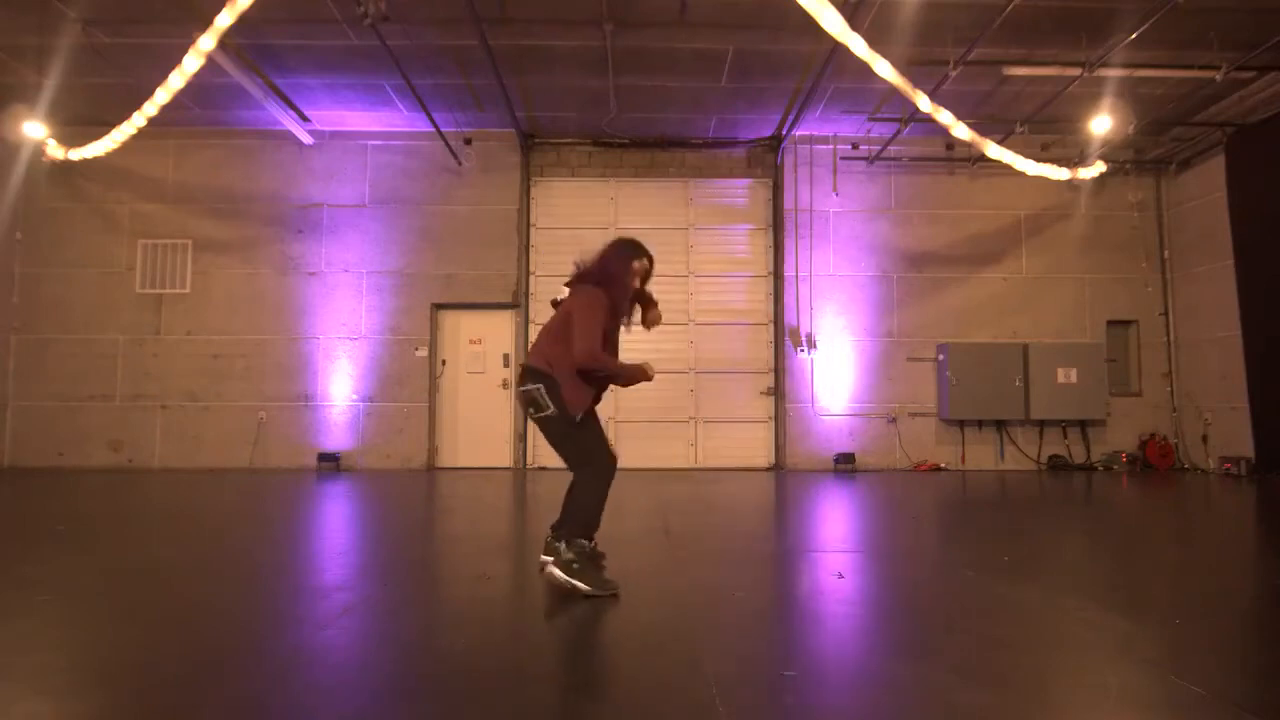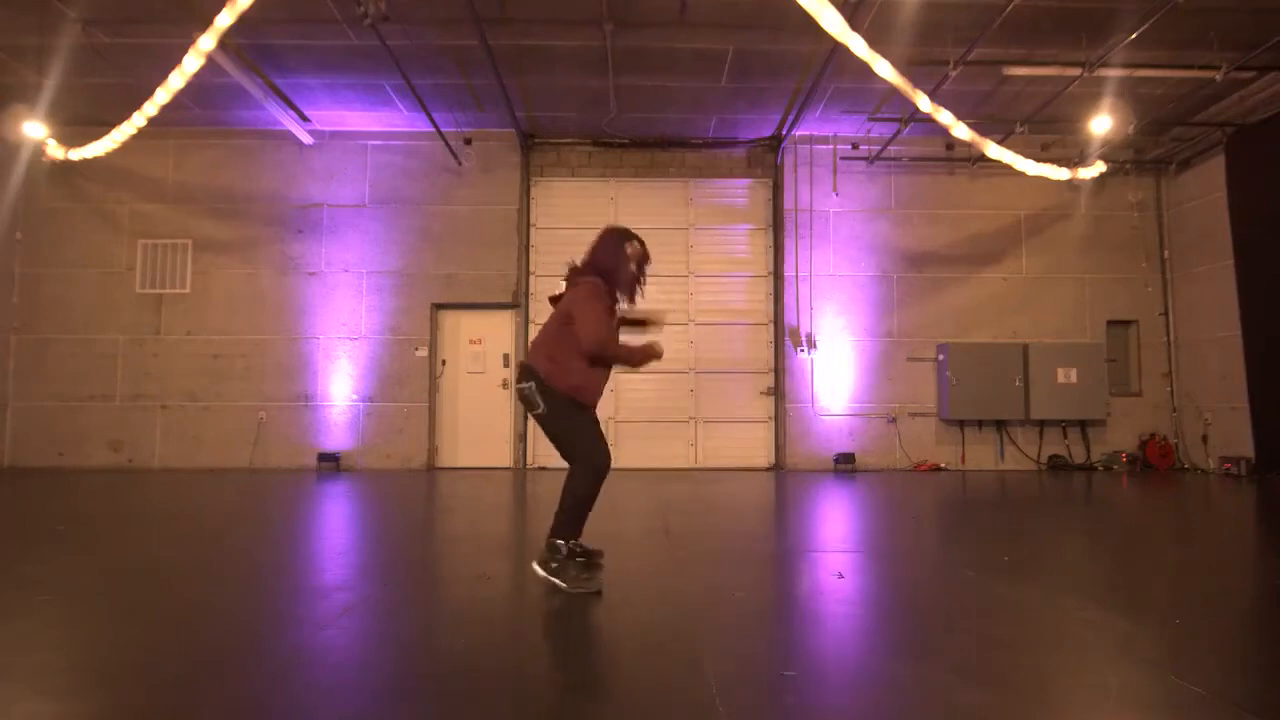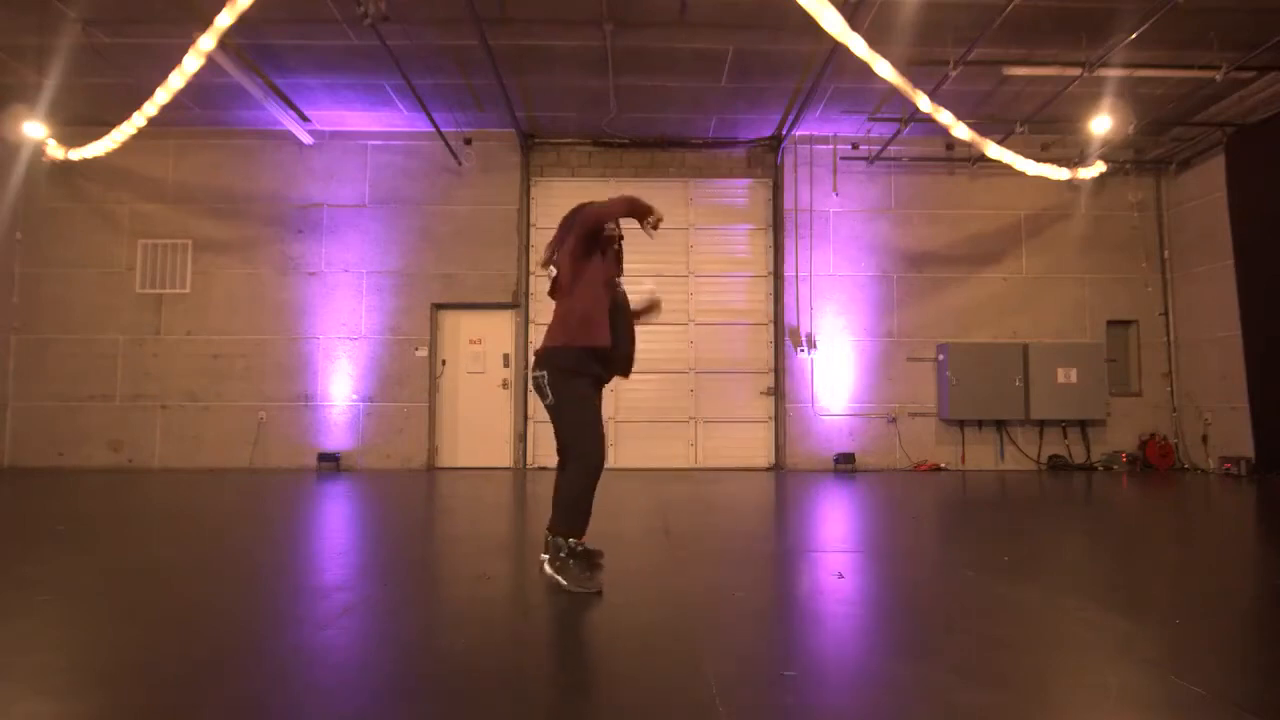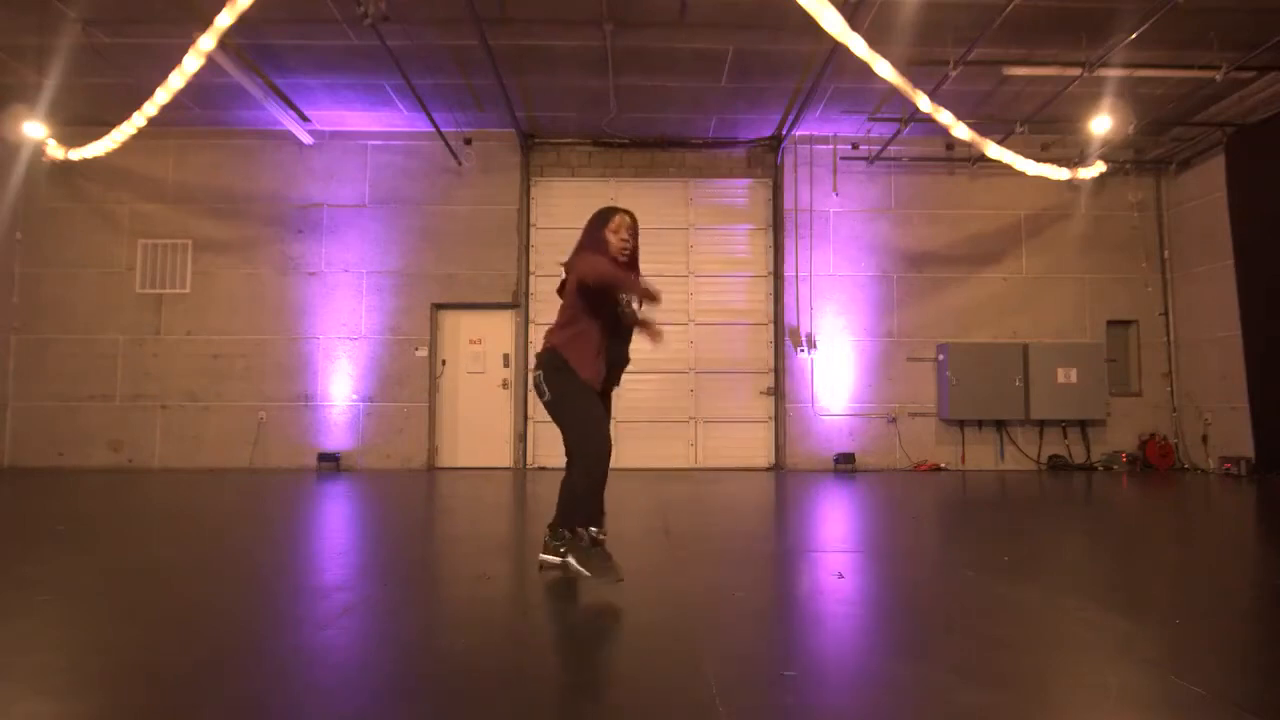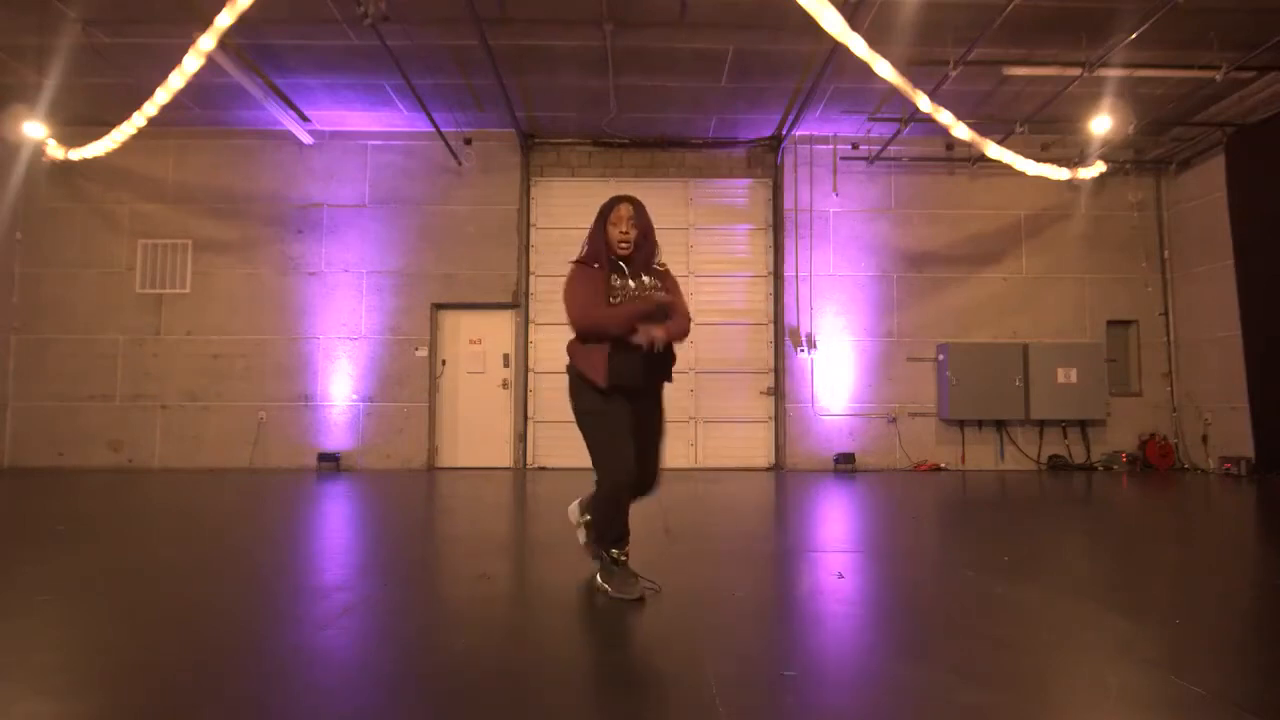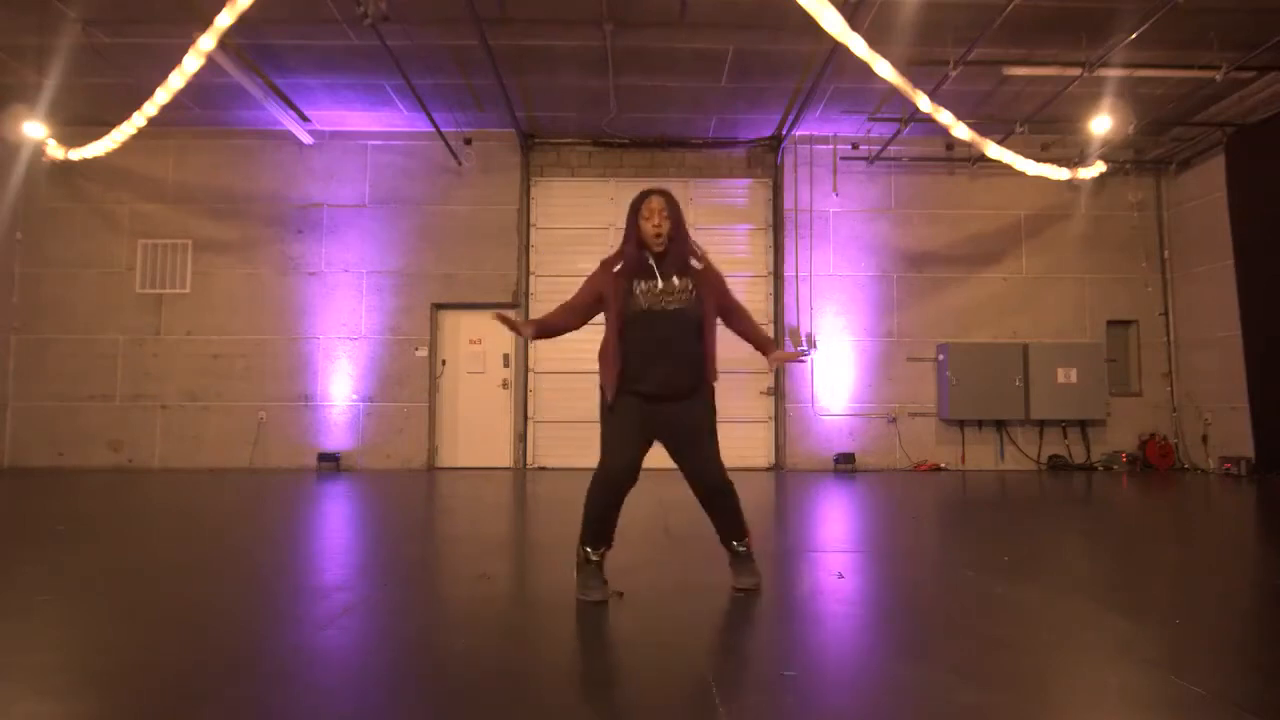
dt=0.4s
person 1, frame 1
left shoulder: (605, 295)
right shoulder: (591, 298)
right elbow: (587, 357)
left wrist: (648, 305)
right wrist: (632, 373)
left hip: (566, 389)
right hip: (547, 386)
left knee: (591, 467)
right knee: (599, 463)
left ankle: (560, 544)
right ankle: (573, 555)
person 1, frame 2
left shoulder: (601, 291)
right shoulder: (589, 288)
left elbow: (602, 334)
right elbow: (594, 344)
left wrist: (643, 322)
right wrist: (640, 353)
left hip: (566, 387)
right hip: (545, 385)
left knee: (593, 463)
right knee: (591, 462)
left ankle: (564, 543)
right ankle: (554, 555)
person 1, frame 3
left shoulder: (600, 270)
right shoulder: (580, 253)
right elbow: (593, 214)
left wrist: (641, 312)
right wrist: (642, 209)
left hip: (584, 372)
right hip: (563, 371)
left knee: (579, 459)
right knee: (587, 457)
left ankle: (562, 542)
right ankle: (561, 554)
person 1, frame 4
left shoulder: (619, 279)
right shoulder: (591, 269)
right elbow: (597, 272)
left wrist: (641, 321)
right wrist: (642, 289)
left hip: (594, 380)
right hip: (564, 374)
left knee: (584, 458)
right knee: (593, 448)
left ankle: (559, 540)
right ankle: (588, 540)
person 1, frame 5
left shoulder: (658, 275)
right shoulder: (586, 272)
left elbow: (683, 321)
right elbow: (583, 321)
left wrist: (663, 330)
right wrist: (638, 310)
left hip: (646, 391)
right hip: (599, 389)
left knee: (644, 477)
right knee: (618, 472)
left ankle: (589, 513)
right ankle: (612, 562)
person 1, frame 6
left shoulder: (699, 270)
right shoulder: (615, 273)
left elbow: (731, 311)
right elbow: (575, 310)
left wrist: (768, 347)
right wrist: (534, 328)
left hip: (688, 397)
right hip: (631, 396)
left knee: (710, 478)
right knee: (614, 474)
left ankle: (739, 550)
right ankle: (589, 562)
